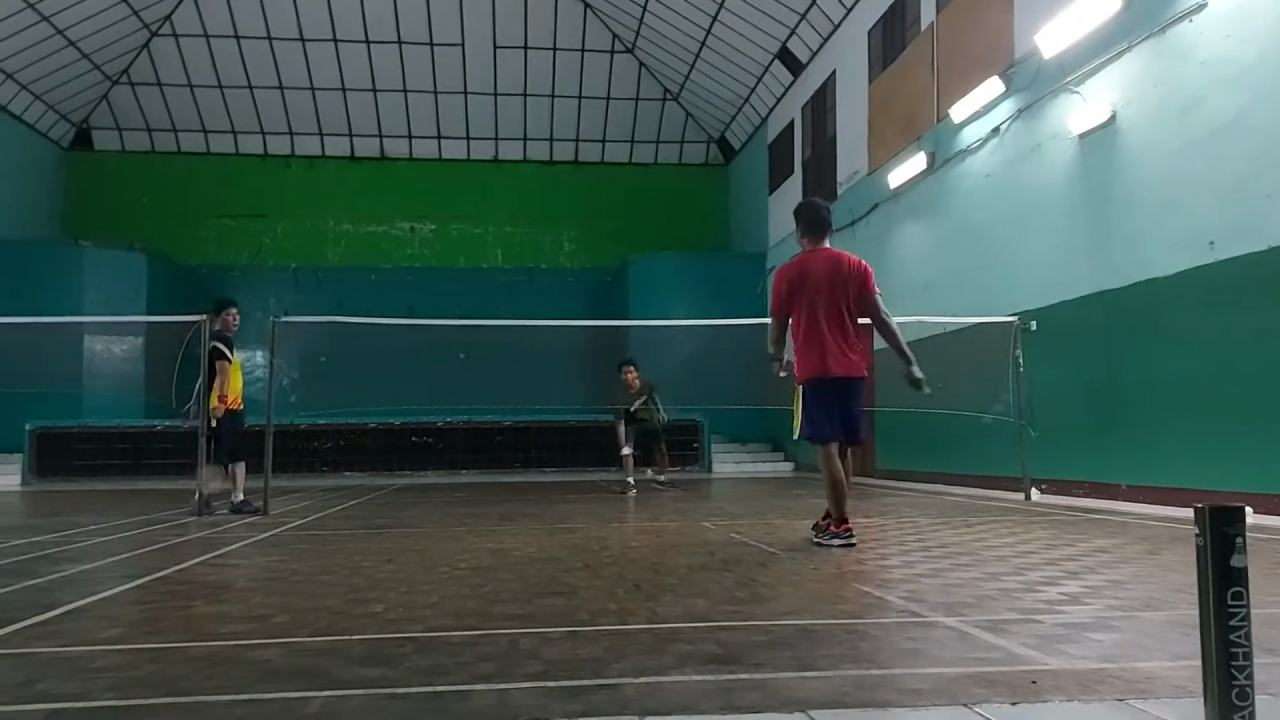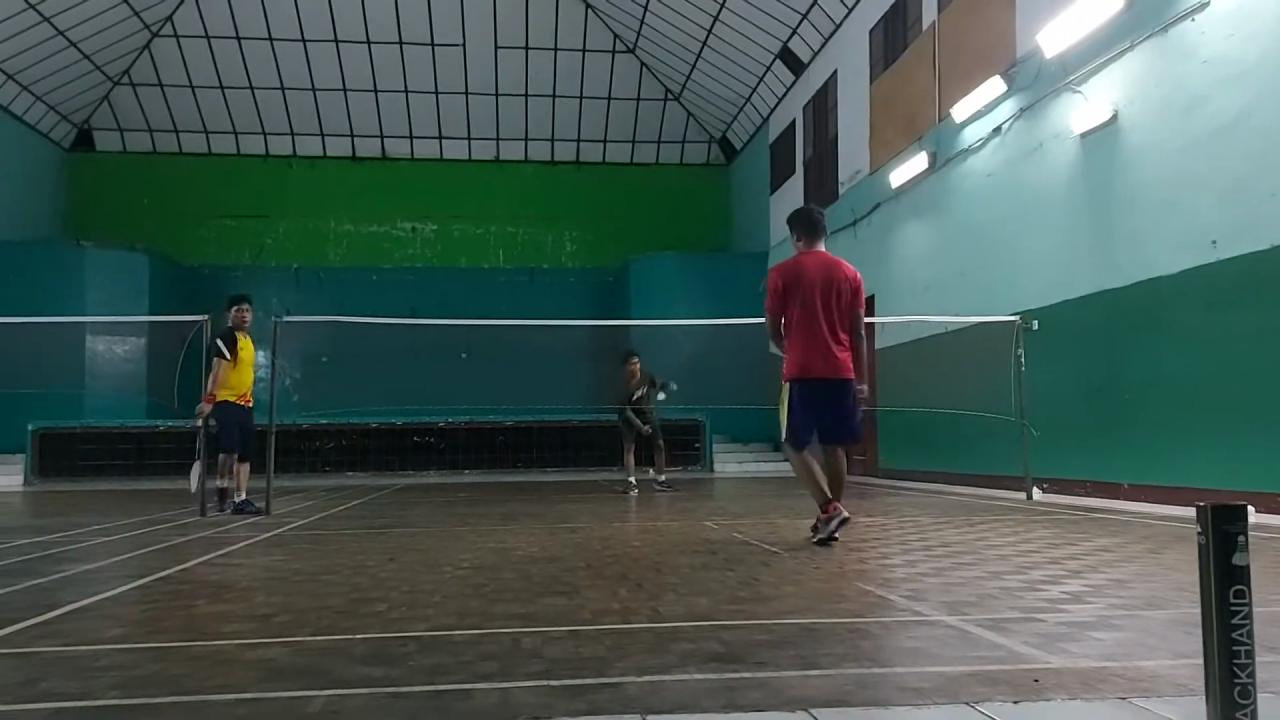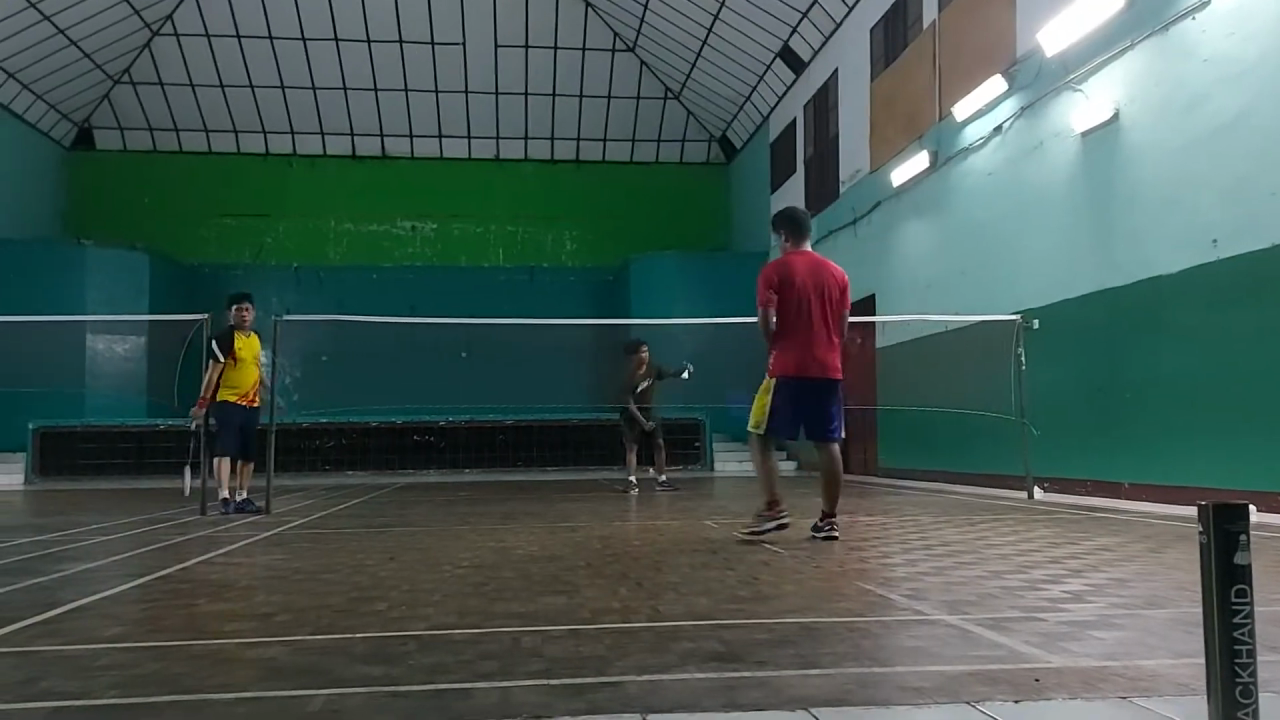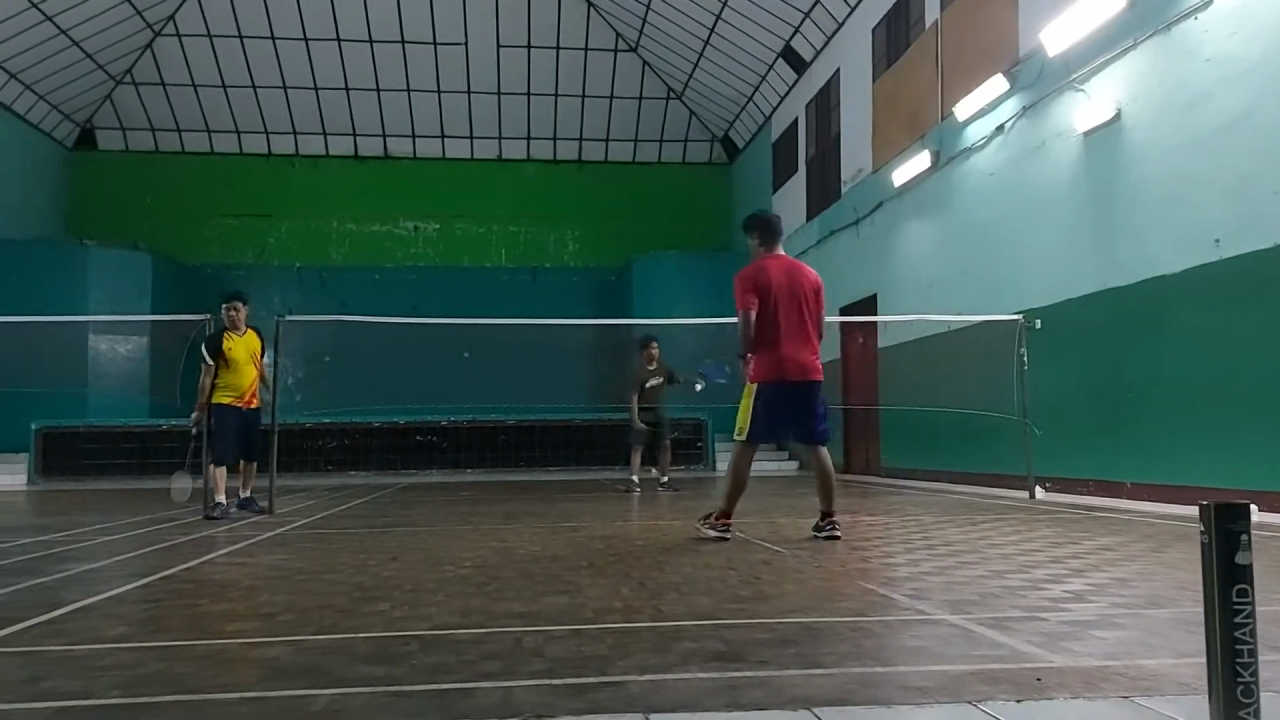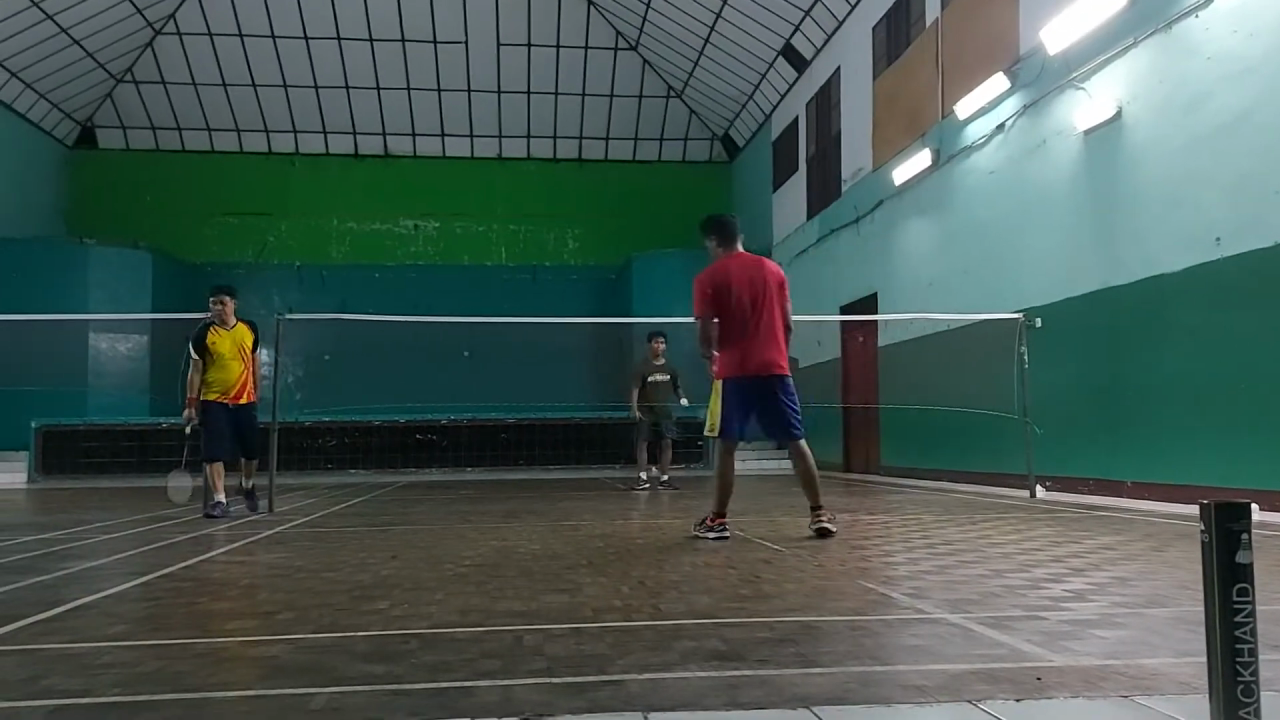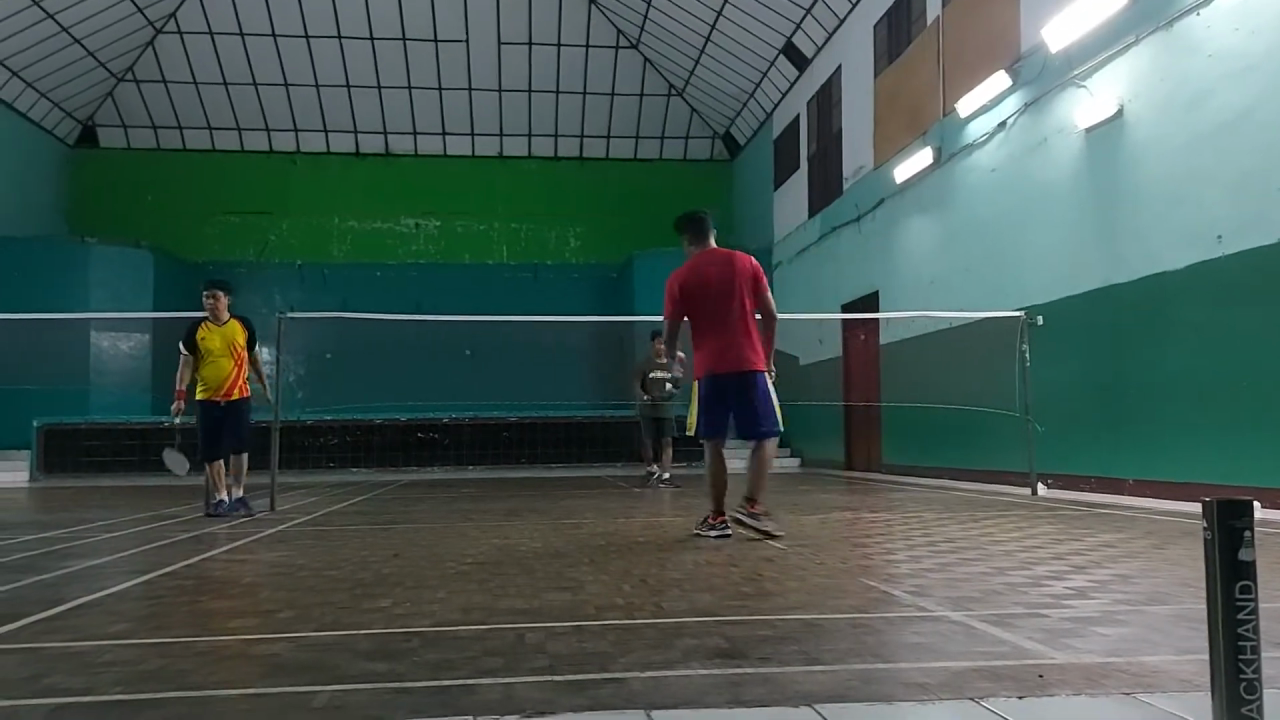
dt=0.2s
person 1, frame 1
left shoulder: (788, 273)
right shoulder: (857, 267)
left elbow: (777, 329)
right elbow: (882, 320)
left wrist: (778, 358)
right wrist: (910, 362)
left hip: (814, 372)
right hip: (853, 370)
left knee: (826, 447)
right knee: (843, 445)
left ankle: (841, 524)
right ankle: (833, 518)
person 1, frame 2
left shoulder: (783, 272)
right shoulder: (850, 273)
left elbow: (773, 327)
right elbow: (859, 332)
right wrist: (861, 378)
left hip: (802, 372)
right hip: (840, 373)
left knee: (797, 447)
right knee: (835, 446)
left ankle: (832, 507)
right ankle: (828, 518)
person 1, frame 3
left shoulder: (774, 271)
right shoulder: (837, 273)
left elbow: (766, 323)
right elbow: (840, 328)
left hip: (789, 371)
right hip: (828, 370)
left knee: (762, 439)
right knee: (828, 445)
left ankle: (774, 509)
right ankle: (829, 519)
person 1, frame 4
left shoulder: (750, 276)
right shoulder: (811, 275)
left elbow: (747, 328)
right elbow: (818, 330)
left wrist: (746, 355)
left hip: (768, 374)
right hip: (809, 373)
left knee: (745, 447)
right knee: (817, 447)
left ankle: (722, 518)
right ankle: (828, 519)
person 1, frame 5
left shoulder: (708, 277)
right shoulder: (772, 270)
left elbow: (704, 332)
right elbow: (787, 325)
left wrist: (711, 355)
left hip: (733, 372)
right hip: (774, 368)
left knee: (726, 446)
right knee: (795, 441)
left ankle: (717, 519)
right ankle: (819, 513)
person 1, frame 6
left shoulder: (680, 278)
right shoulder: (746, 263)
left elbow: (671, 332)
right elbow: (770, 316)
right wrist: (767, 357)
left hip: (709, 370)
right hip: (749, 366)
left knee: (714, 444)
right knee: (765, 437)
left ankle: (718, 517)
right ankle: (752, 506)
person 2, frame 1
left shoulder: (225, 341)
right shoulder: (221, 341)
right elbow: (222, 373)
right wrist: (221, 401)
left hip: (234, 408)
right hip: (221, 408)
left knee: (238, 455)
right knee: (218, 457)
left ankle: (238, 500)
right ankle: (201, 497)
person 2, frame 2
left shoulder: (248, 340)
right shoulder: (226, 338)
right elbow: (217, 370)
right wrist: (209, 399)
left hip: (245, 404)
right hip: (226, 402)
left knee: (245, 454)
right knee: (230, 448)
left ankle: (240, 500)
right ankle: (222, 486)
person 2, frame 3
left shoulder: (256, 339)
right shoulder: (225, 338)
right elbow: (213, 372)
right wrist: (202, 403)
left hip: (251, 405)
right hip: (227, 403)
left knee: (248, 455)
right knee: (224, 450)
left ankle: (241, 499)
right ankle: (224, 498)
person 2, frame 4
left shoulder: (256, 336)
right shoulder: (215, 340)
right elbow: (207, 376)
right wrist: (200, 408)
left hip: (252, 406)
right hip: (223, 405)
left knee: (250, 455)
right knee: (220, 456)
left ankle: (245, 497)
right ankle: (220, 502)
person 2, frame 5
left shoulder: (249, 328)
right shoulder: (203, 334)
right elbow: (196, 370)
left wrist: (256, 388)
right wrist: (191, 404)
left hip: (245, 401)
right hip: (213, 402)
left knee: (250, 451)
right knee: (213, 454)
left ankle: (247, 486)
right ankle: (219, 501)
person 2, frame 6
left shoulder: (244, 325)
right shoulder: (195, 329)
left elbow: (254, 357)
right elbow: (186, 365)
left wrist: (265, 387)
right wrist: (180, 396)
left hip: (238, 398)
right hip: (207, 400)
left knee: (239, 448)
right knee: (211, 454)
left ankle: (238, 496)
right ankle: (221, 499)
